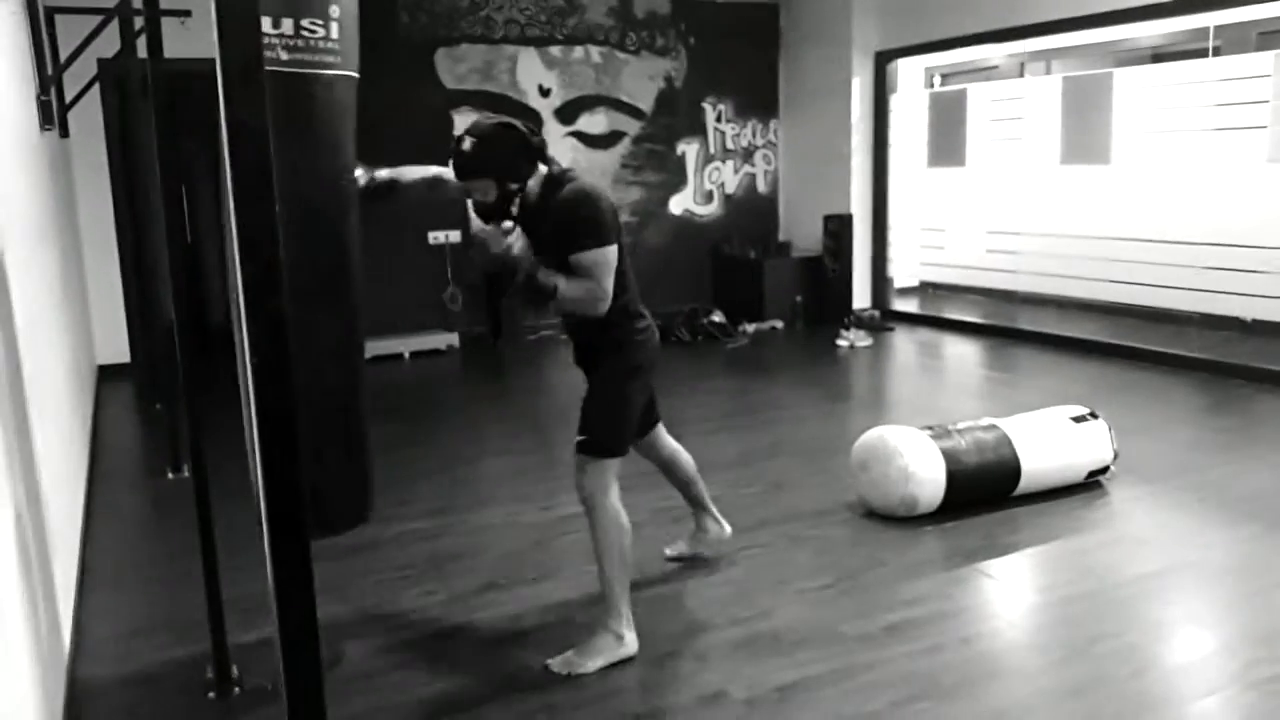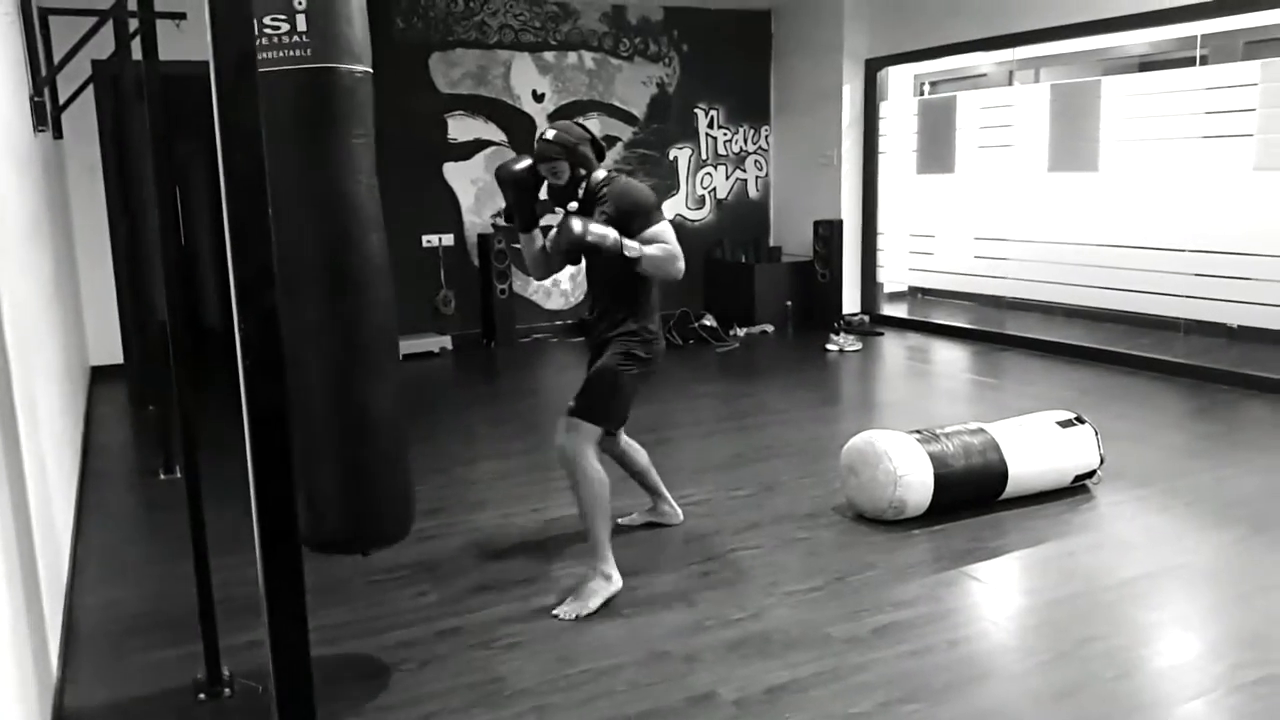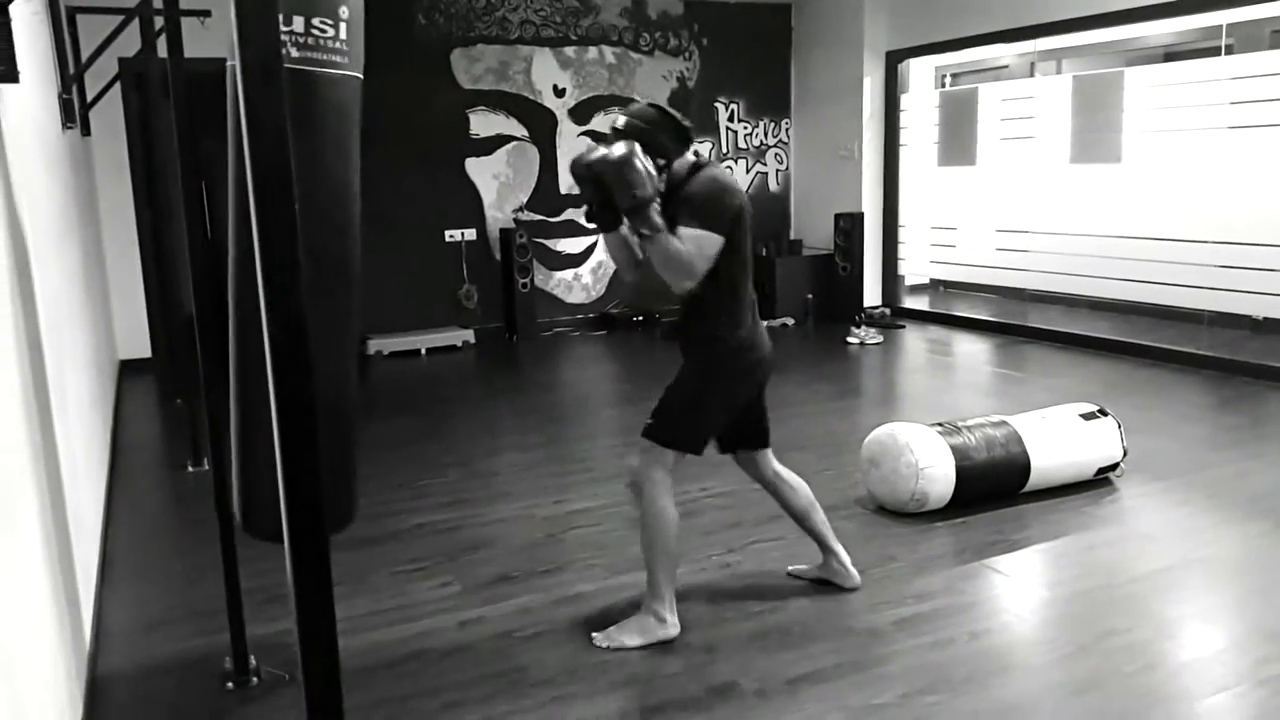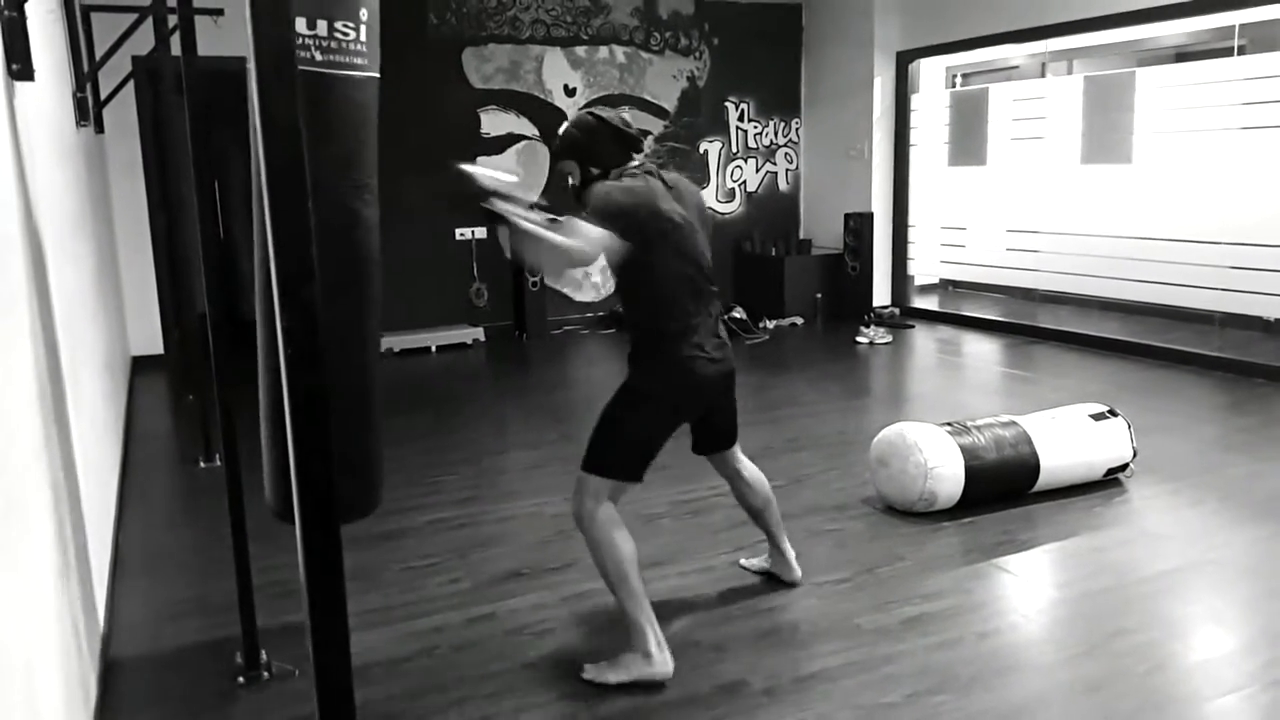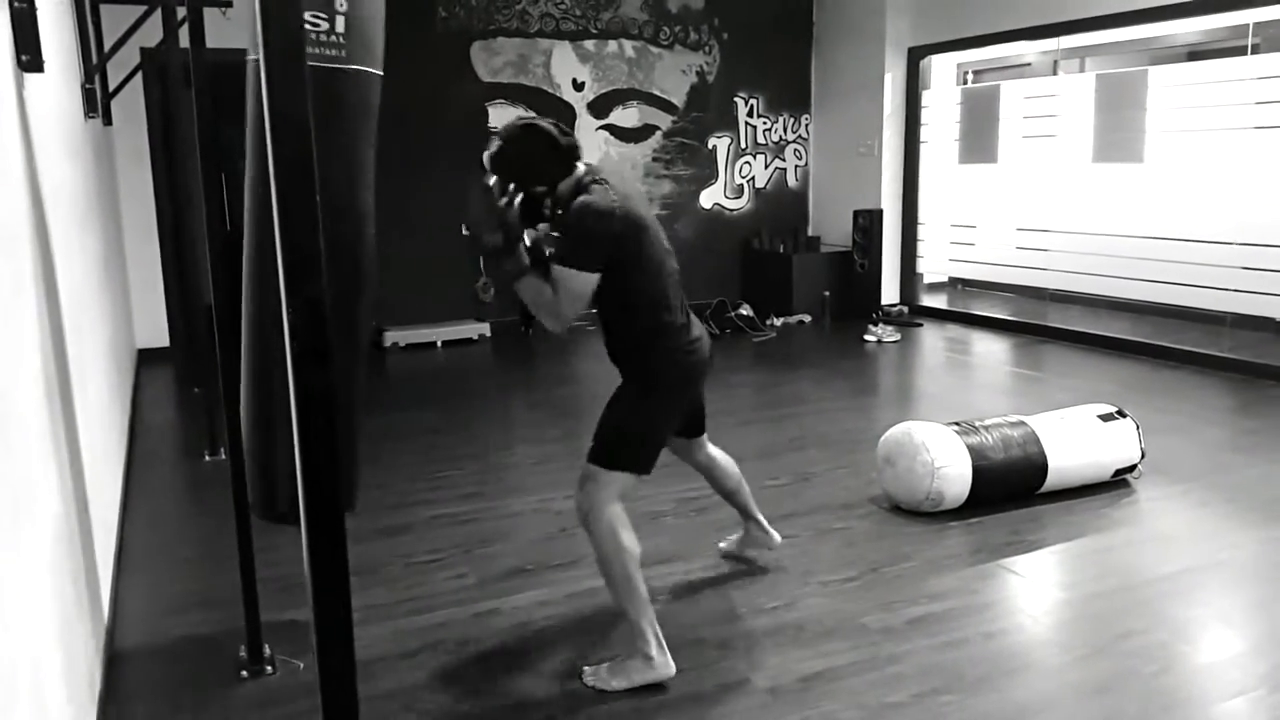
dt=1s
person 1, frame 1
left shoulder: (580, 202)
right shoulder: (527, 190)
left elbow: (596, 298)
right elbow: (457, 179)
left wrist: (527, 268)
right wrist: (377, 177)
left hip: (620, 347)
right hip: (612, 345)
left knee: (594, 483)
right knee: (650, 439)
left ankle: (615, 632)
right ankle: (710, 525)
person 1, frame 2
left shoulder: (629, 197)
right shoulder: (582, 205)
left elbow: (673, 264)
right elbow: (539, 268)
left wrist: (615, 242)
right wrist: (523, 216)
left hip: (630, 339)
right hip: (611, 337)
left knee: (574, 442)
right knee: (609, 435)
left ankle: (603, 571)
right ankle: (663, 505)
person 1, frame 3
left shoulder: (710, 190)
right shoulder: (679, 191)
left elbow: (682, 279)
right elbow: (632, 269)
left wrist: (645, 211)
right wrist: (606, 212)
left hip: (724, 354)
right hip: (745, 351)
left knee: (648, 469)
right knee: (762, 465)
left ankle: (660, 612)
right ankle: (837, 561)
person 1, frame 4
left shoulder: (613, 196)
right shoulder: (683, 192)
left elbow: (575, 254)
left hip: (666, 378)
right hip: (714, 359)
left knee: (592, 504)
right knee: (728, 459)
left ankle: (648, 650)
right ankle: (781, 555)
person 1, frame 5
left shoulder: (591, 214)
right shoulder: (598, 195)
left elbow: (557, 315)
left wrist: (509, 252)
right wrist: (528, 247)
left hip: (659, 364)
right hip: (680, 348)
left knee: (596, 501)
right knee: (692, 446)
left ankle: (648, 654)
right ankle: (757, 528)
